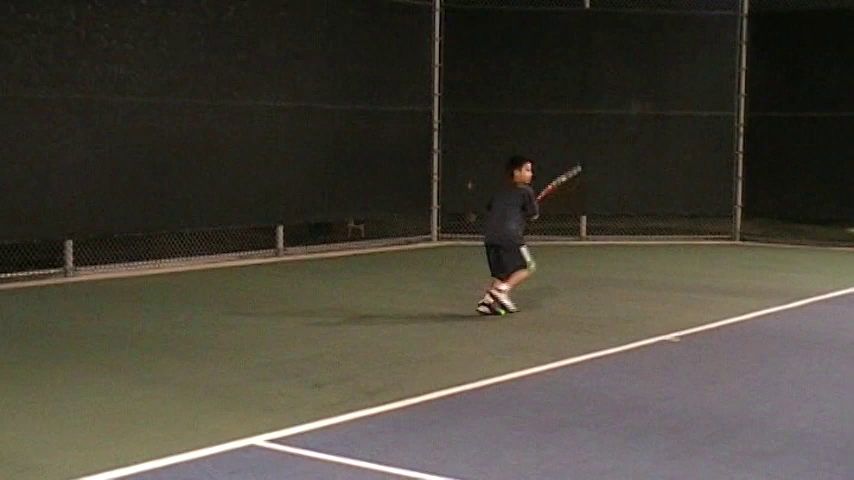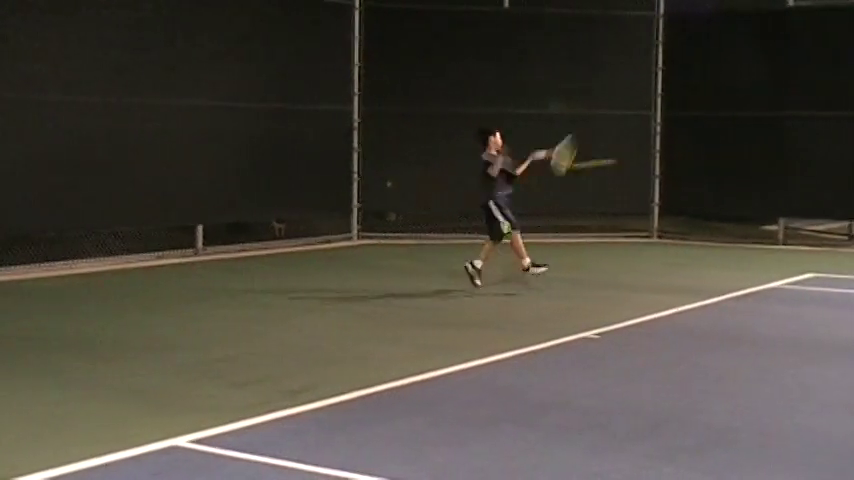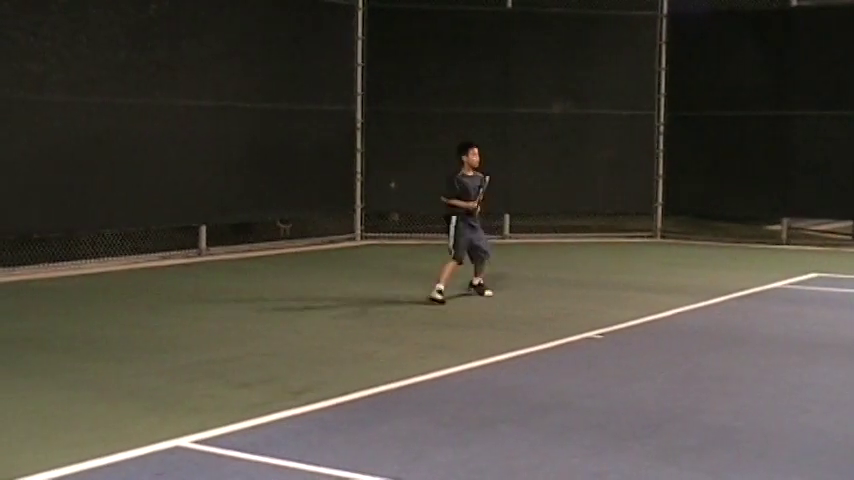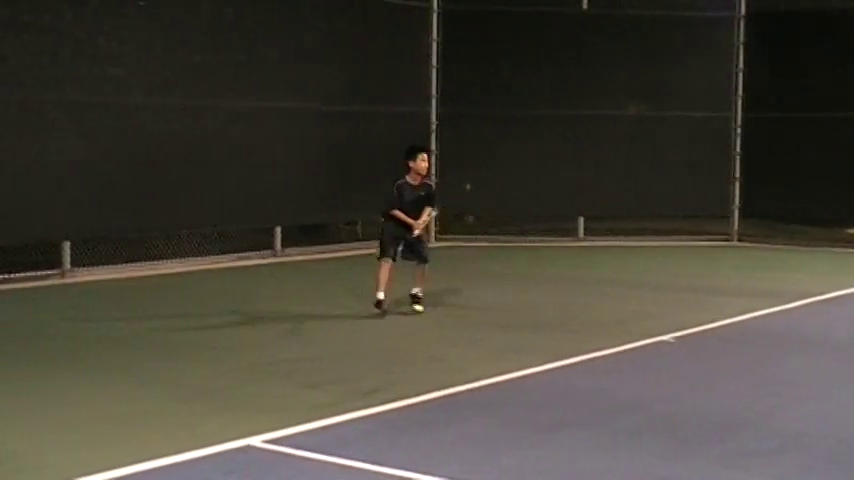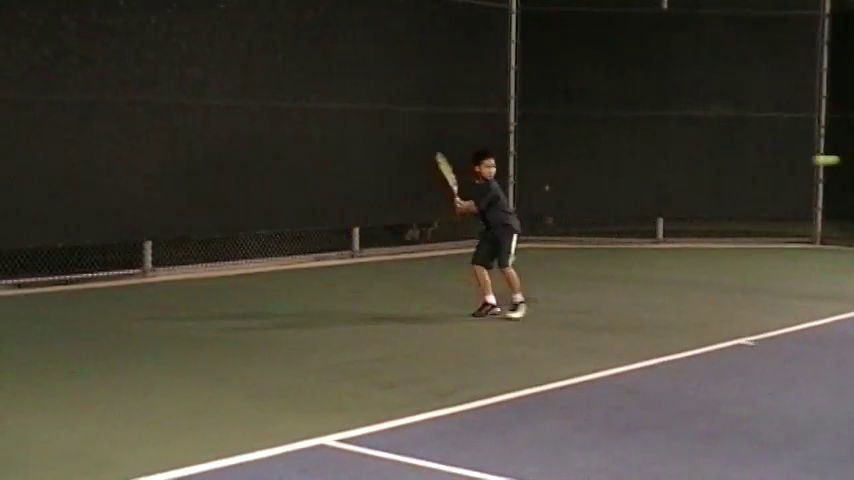
dt=1s
person 1, frame 1
left shoulder: (500, 192)
right shoulder: (525, 192)
left elbow: (490, 208)
right elbow: (533, 215)
right wrist: (532, 203)
left hip: (491, 237)
right hip: (509, 236)
left knee: (501, 275)
right knee: (526, 269)
left ankle: (486, 301)
right ankle: (501, 290)
person 1, frame 2
left shoulder: (502, 159)
right shoulder: (487, 158)
left elbow: (514, 174)
right elbow: (492, 173)
left wrist: (531, 158)
right wrist: (499, 163)
left hip: (500, 200)
right hip: (494, 200)
left knee: (495, 237)
right knee: (513, 231)
left ankle: (475, 265)
right ankle: (527, 264)
person 1, frame 3
left shoulder: (479, 178)
right shoulder: (456, 179)
right elbow: (446, 199)
left wrist: (476, 206)
right wrist: (465, 205)
left hip: (473, 221)
right hip: (457, 221)
left knee: (483, 253)
right knee: (457, 257)
left ankle: (477, 282)
right ankle: (438, 289)
person 1, frame 4
left shoulder: (428, 186)
right shoulder: (399, 186)
left elbow: (429, 206)
right elbow: (392, 209)
left wrist: (422, 221)
right wrist: (410, 221)
left hip: (417, 225)
right hip: (393, 224)
left knee: (422, 258)
right knee: (387, 258)
left ankle: (416, 294)
right ankle: (380, 298)
person 1, frame 5
left shoulder: (490, 187)
right shoulder: (476, 185)
left elbow: (476, 207)
right elbow: (473, 204)
left wrist: (461, 205)
right wrist: (461, 204)
left hip: (507, 228)
right hip: (491, 230)
left knee: (505, 266)
right knee: (478, 264)
left ankle: (518, 301)
right ankle: (491, 303)
